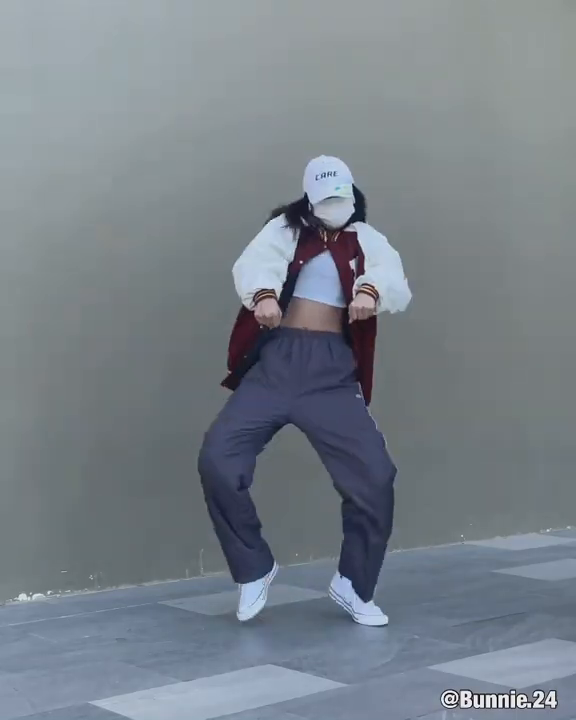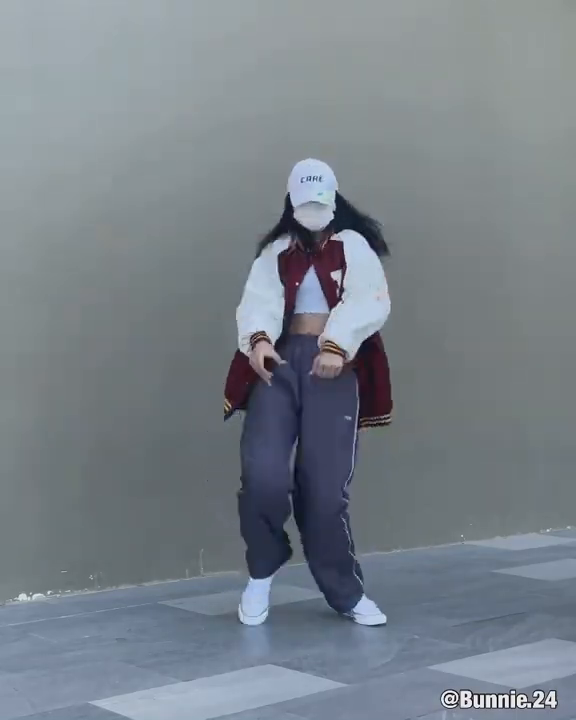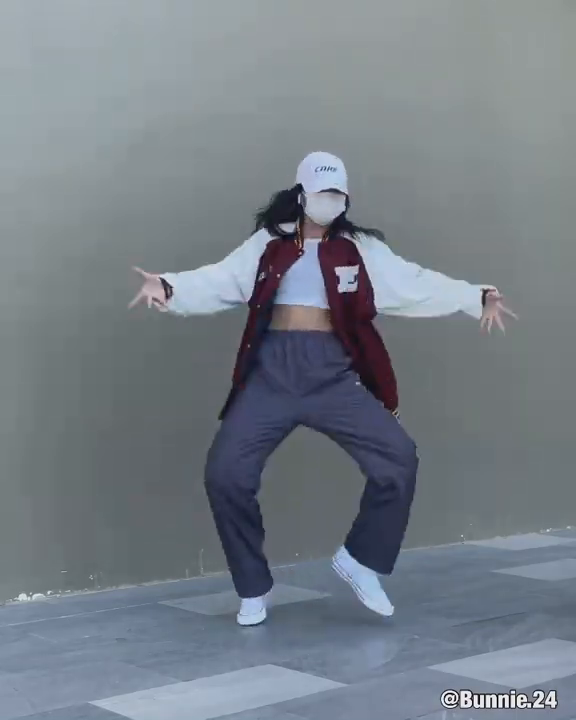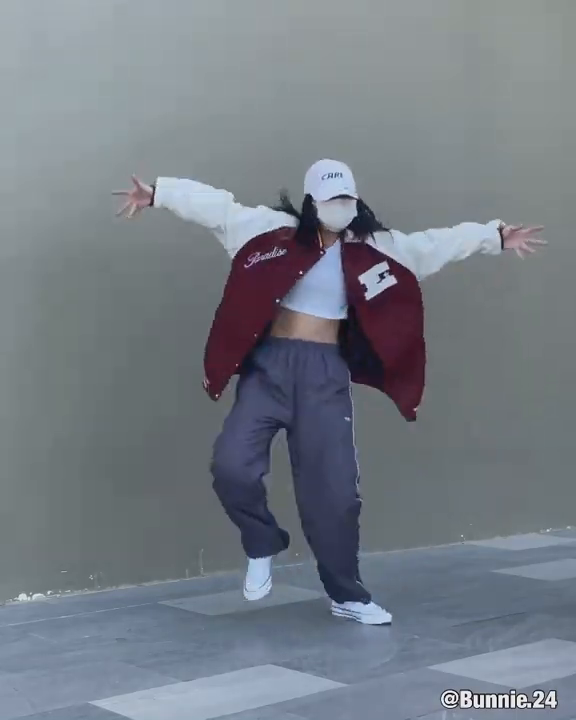
dt=0.2s
person 1, frame 1
left shoulder: (366, 239)
right shoulder: (285, 230)
left elbow: (396, 287)
right elbow: (255, 265)
left wrist: (371, 293)
right wrist: (263, 295)
left hip: (332, 371)
right hip: (275, 362)
left knee: (373, 476)
right knee: (217, 461)
left ankle: (354, 584)
right ankle: (254, 569)
person 1, frame 2
left shoulder: (353, 244)
right shoulder: (278, 251)
left elbow: (368, 304)
right elbow: (257, 303)
left wrist: (336, 346)
right wrist: (259, 339)
left hip: (334, 373)
right hip: (280, 369)
left knee: (325, 492)
right knee: (264, 478)
left ankle: (347, 594)
right ankle: (262, 569)
person 1, frame 3
left shoulder: (358, 247)
right shoulder: (267, 243)
left elbow: (412, 283)
right elbow: (220, 281)
left wrist: (476, 297)
right wrist: (168, 288)
left hip: (331, 371)
right hip: (277, 367)
left knee: (398, 458)
right knee: (226, 473)
left ankle: (360, 559)
right ankle: (253, 589)
person 1, frame 4
left shoulder: (374, 247)
right shoulder: (279, 233)
left elbow: (435, 243)
right elbow: (219, 208)
left wrist: (494, 235)
right wrist: (157, 193)
left hip: (326, 377)
right hip: (270, 371)
left knee: (334, 493)
right knee: (232, 467)
left ankle: (348, 595)
right ankle: (264, 545)
